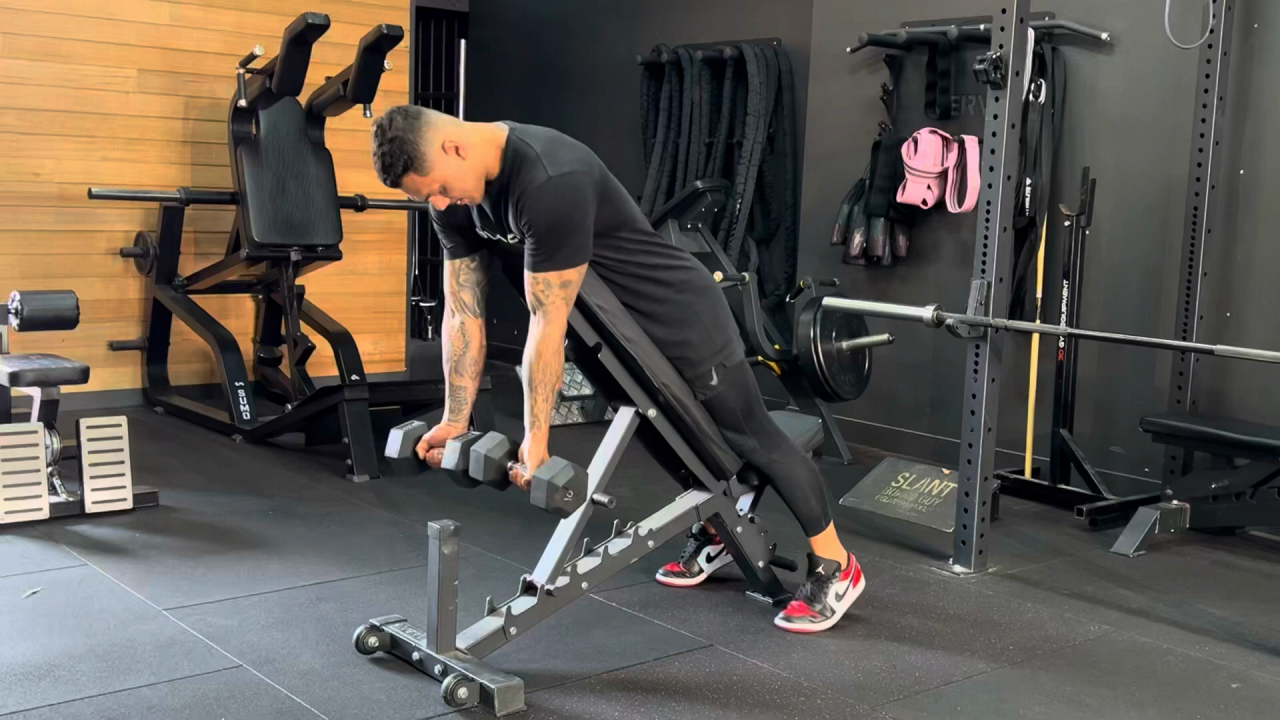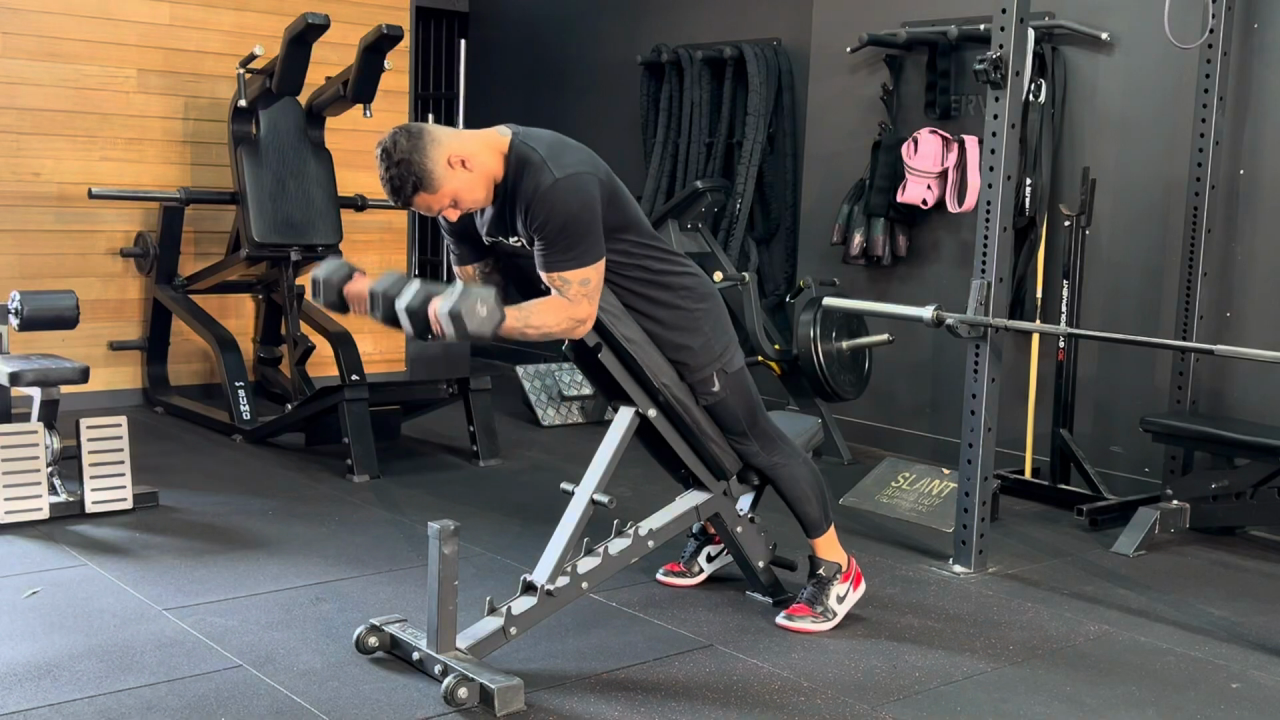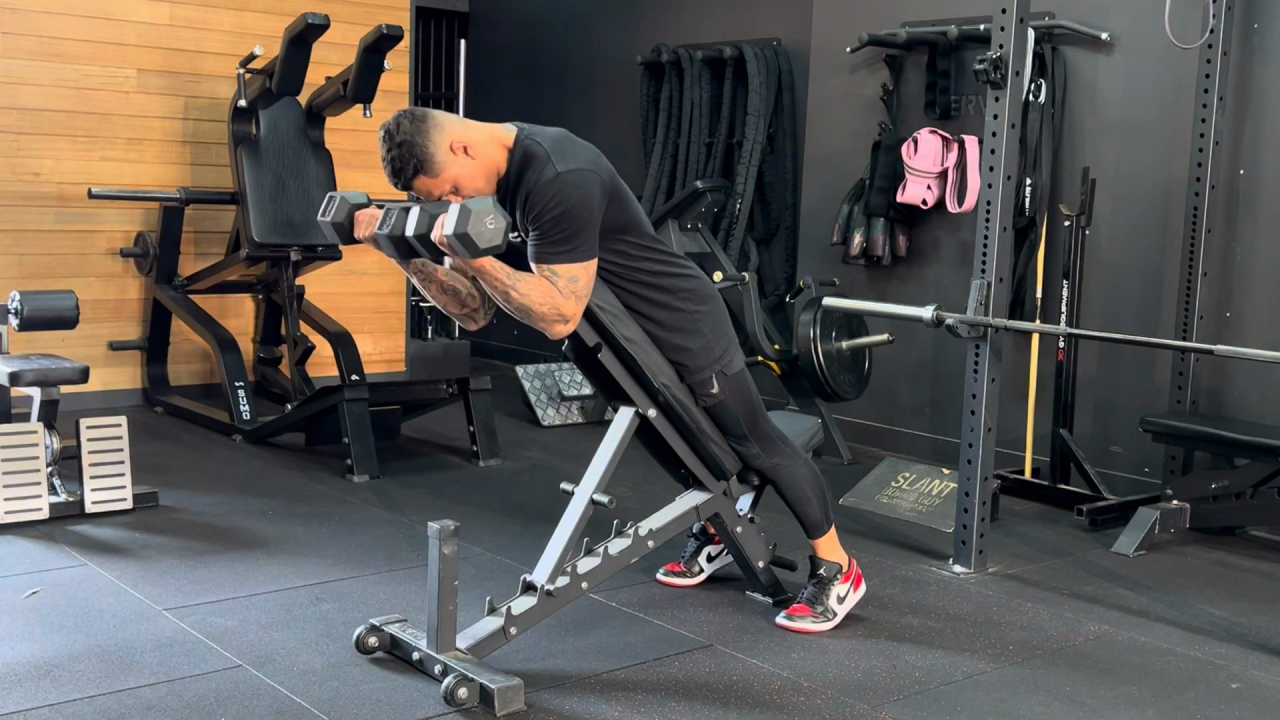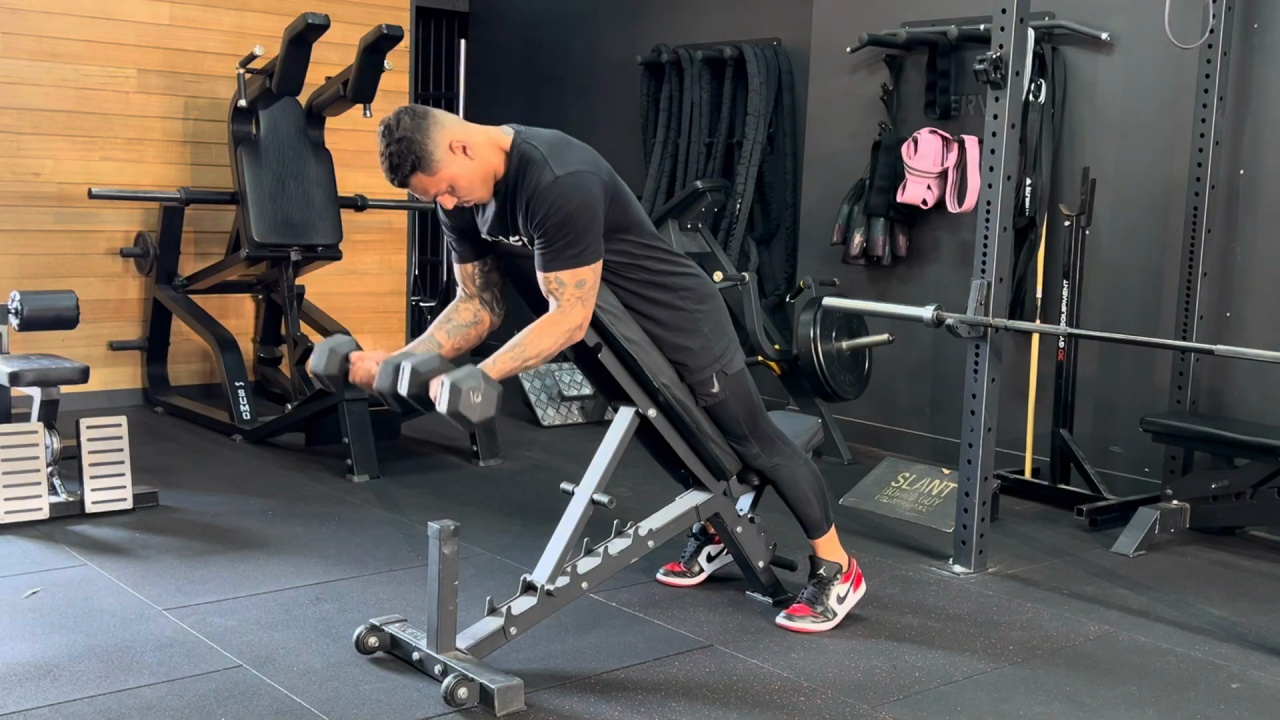
dt=1s
person 1, frame 1
left shoulder: (549, 182)
right shoulder: (456, 197)
left elbow: (548, 322)
right elbow: (464, 310)
left wrist: (536, 439)
right wrist: (455, 420)
left hip: (678, 312)
left knee: (750, 435)
left ankle: (834, 566)
right ankle: (716, 535)
person 1, frame 2
left shoulder: (555, 183)
right shoulder: (461, 194)
left elbow: (575, 314)
left hip: (678, 316)
left knee: (753, 439)
left ankle: (836, 568)
right ankle: (715, 533)
person 1, frame 3
left shoulder: (557, 178)
right shoulder: (467, 183)
left elbow: (559, 315)
right elbow: (475, 309)
left wrist: (472, 254)
right wrist: (404, 252)
left hip: (678, 319)
left knee: (753, 442)
left ankle: (836, 569)
right ankle: (716, 534)
person 1, frame 4
left shoulder: (558, 183)
right shoulder: (462, 197)
left elbow: (570, 318)
right elbow: (480, 304)
left wrist: (479, 377)
right wrist: (401, 359)
left hip: (679, 317)
left knee: (755, 442)
left ankle: (835, 569)
right ankle: (715, 535)
